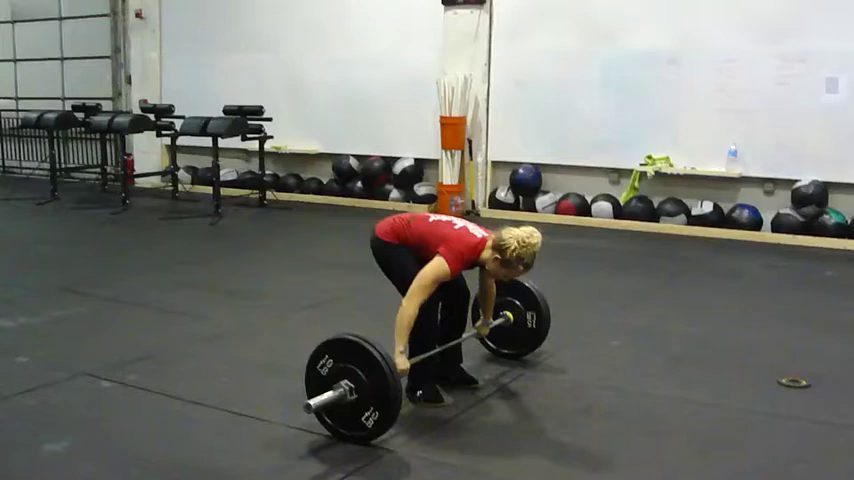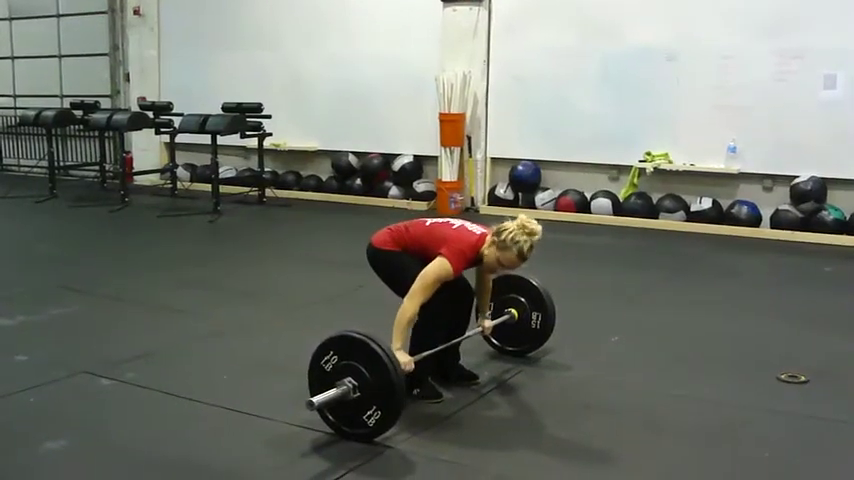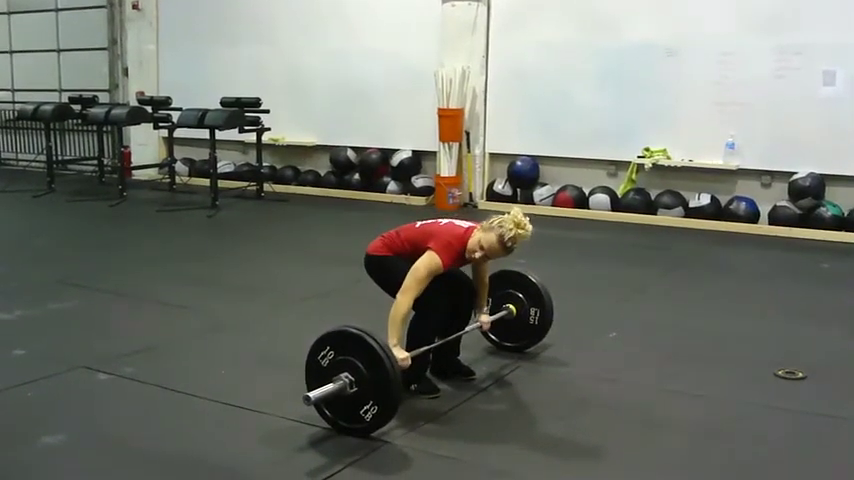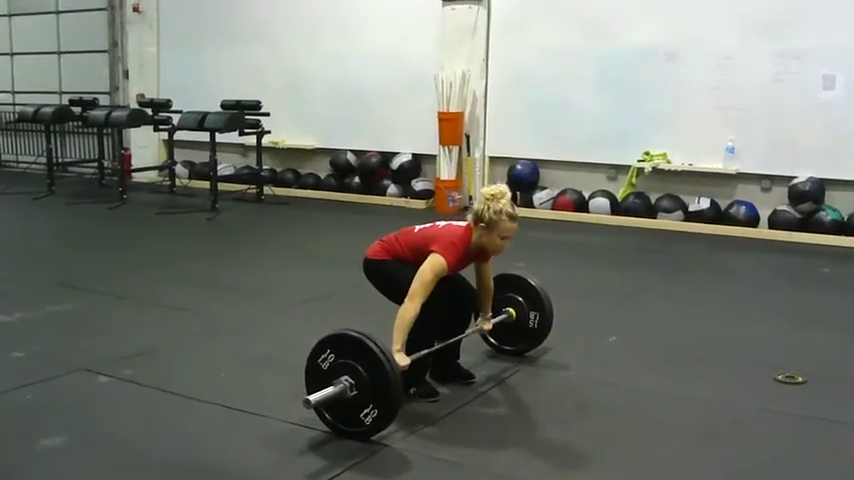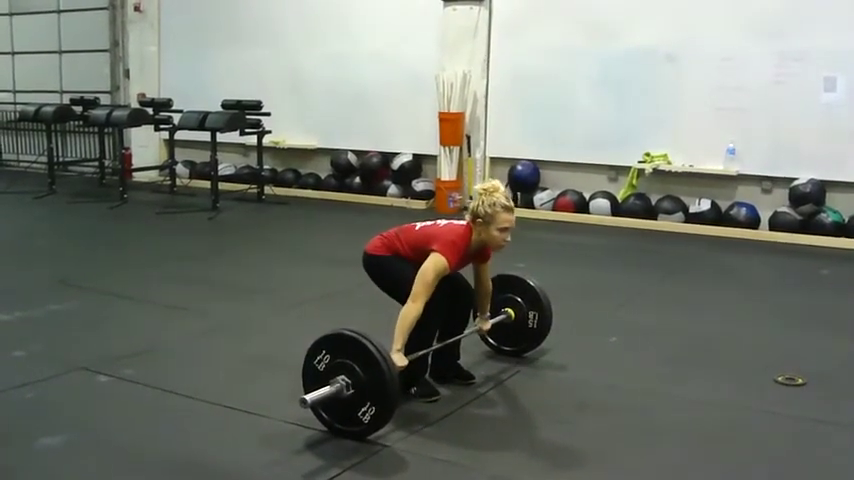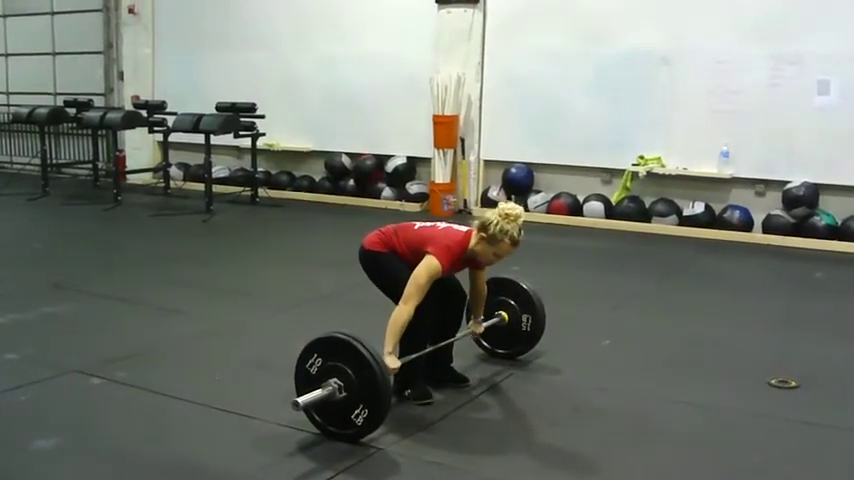
dt=0.7s
person 1, frame 1
left shoulder: (492, 247)
right shoulder: (459, 252)
left elbow: (487, 286)
right elbow: (411, 302)
left wrist: (486, 321)
right wrist: (399, 354)
left hip: (417, 239)
right hip: (390, 240)
left knee: (459, 296)
right knee: (427, 303)
left ankle: (448, 369)
right ankle: (419, 383)
person 1, frame 2
left shoulder: (487, 243)
right shoulder: (460, 251)
left elbow: (484, 279)
right elbow: (412, 301)
left wrist: (483, 316)
right wrist: (397, 351)
left hip: (414, 249)
right hip: (386, 249)
left knee: (463, 295)
right knee: (435, 304)
left ankle: (446, 366)
right ankle: (415, 380)
person 1, frame 3
left shoulder: (483, 241)
right shoulder: (449, 245)
left elbow: (481, 280)
right elbow: (405, 296)
left wrist: (482, 311)
right wrist: (394, 347)
left hip: (413, 256)
right hip: (382, 256)
left knee: (465, 294)
right knee: (434, 302)
left ankle: (445, 362)
right ankle: (412, 375)
person 1, frame 4
left shoulder: (480, 241)
right shoulder: (451, 246)
left elbow: (485, 284)
right elbow: (412, 301)
left wrist: (485, 317)
right wrist: (397, 352)
left hip: (412, 260)
right hip: (381, 260)
left knee: (465, 298)
right knee: (434, 305)
left ankle: (445, 365)
right ankle: (411, 378)
person 1, frame 5
left shoulder: (481, 241)
right shoulder: (451, 245)
left elbow: (483, 285)
right elbow: (415, 302)
left wrist: (483, 317)
right wrist: (397, 352)
left hip: (413, 256)
right hip: (381, 256)
left knee: (463, 295)
right knee: (432, 303)
left ankle: (445, 365)
right ankle: (411, 378)
person 1, frame 6
left shoulder: (477, 246)
right shoulder: (448, 249)
left elbow: (479, 289)
right elbow: (406, 304)
left wrist: (477, 320)
right wrist: (389, 354)
left hip: (406, 252)
right hip: (378, 252)
left knee: (455, 297)
right knee: (424, 304)
left ankle: (438, 368)
right ankle: (406, 381)
